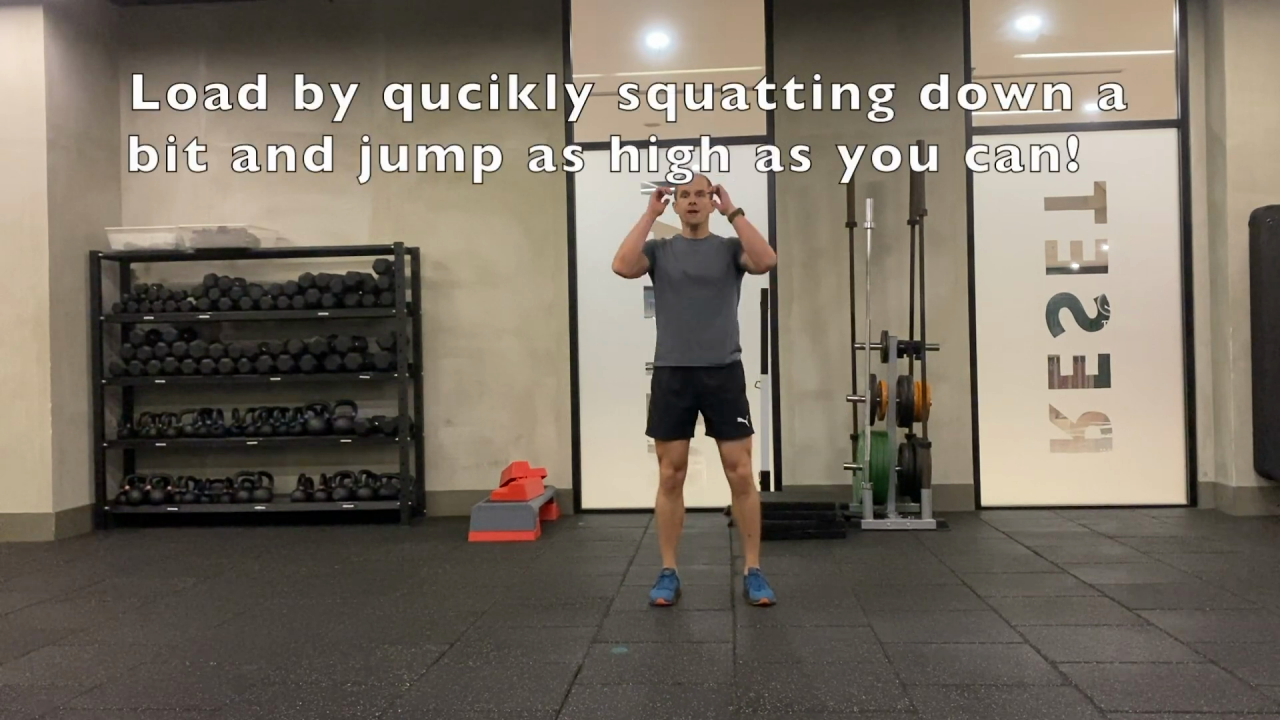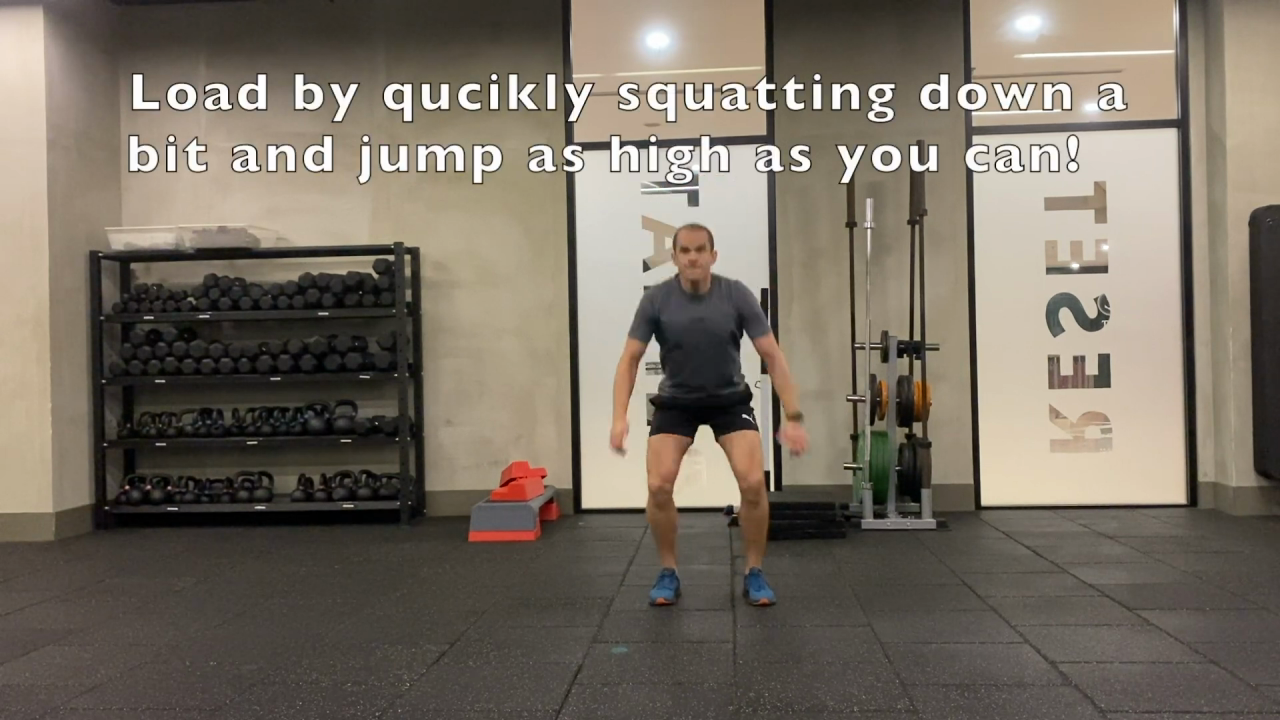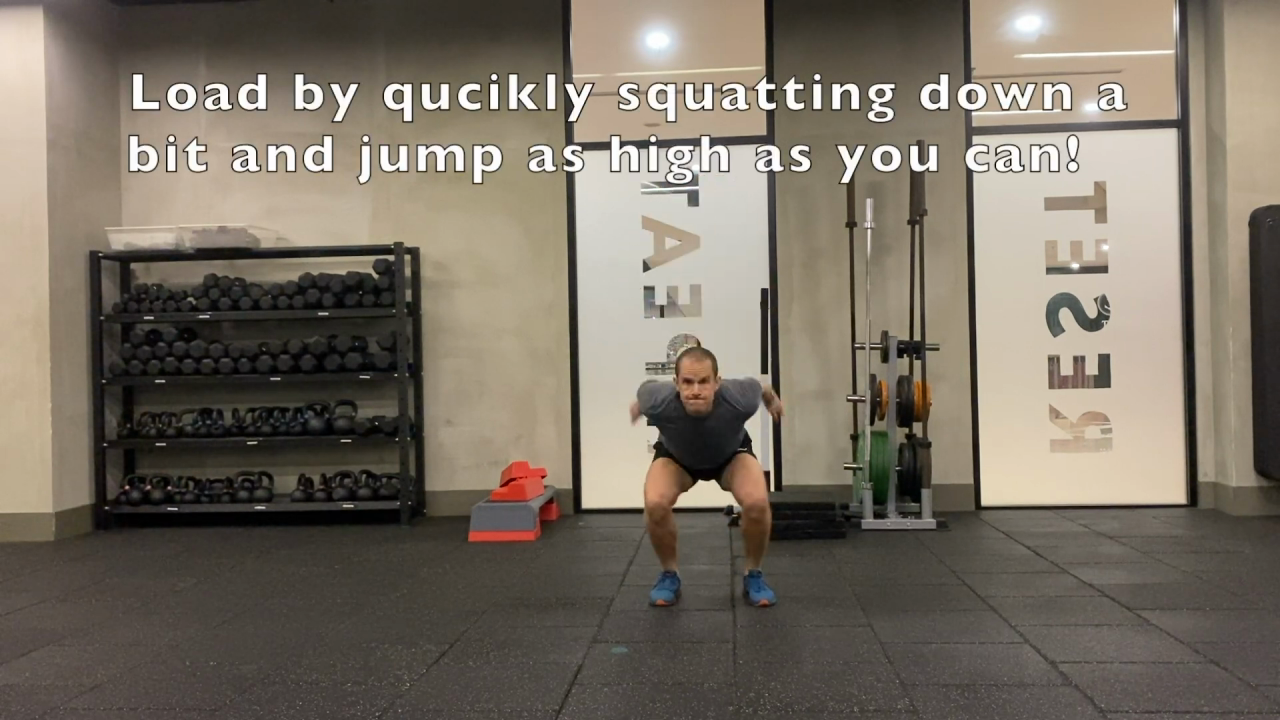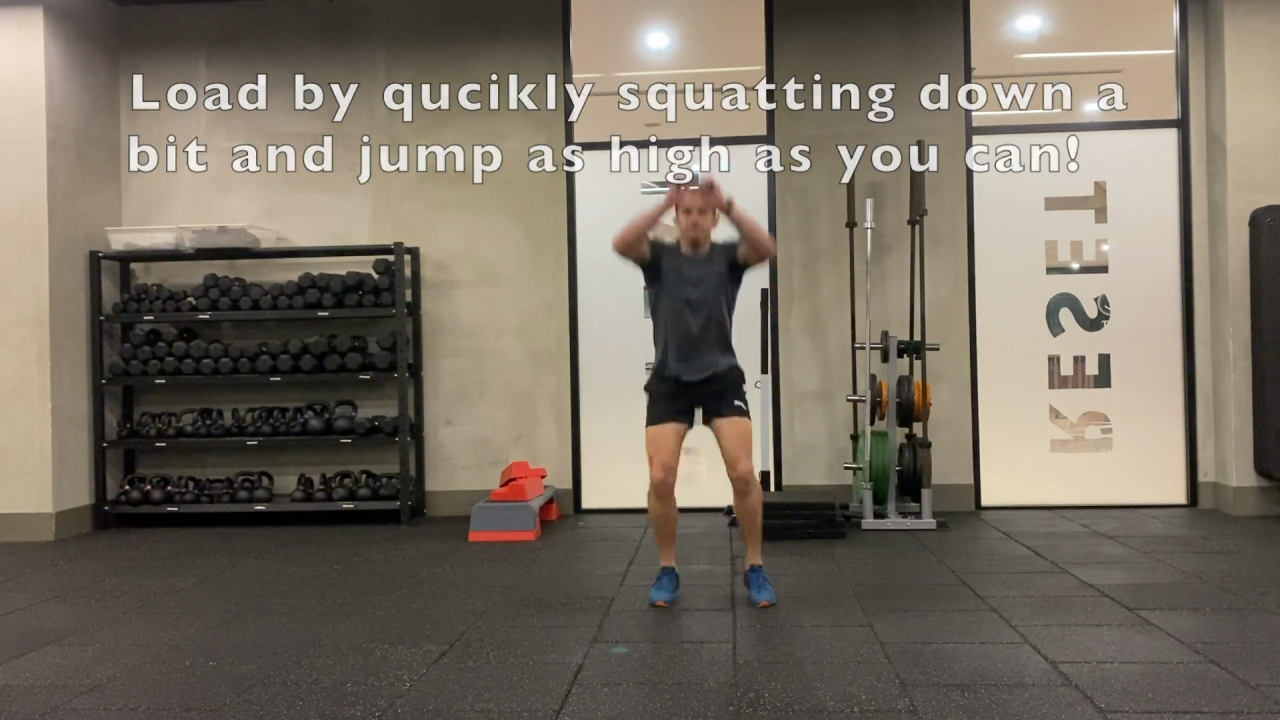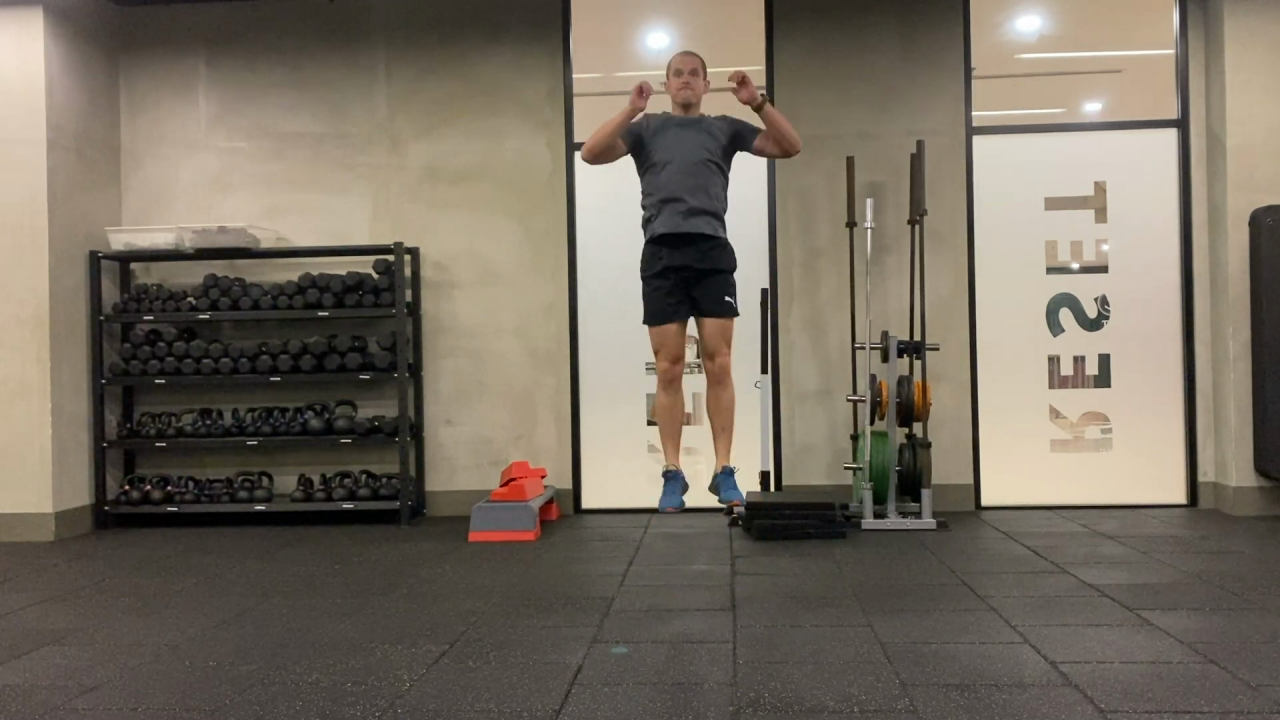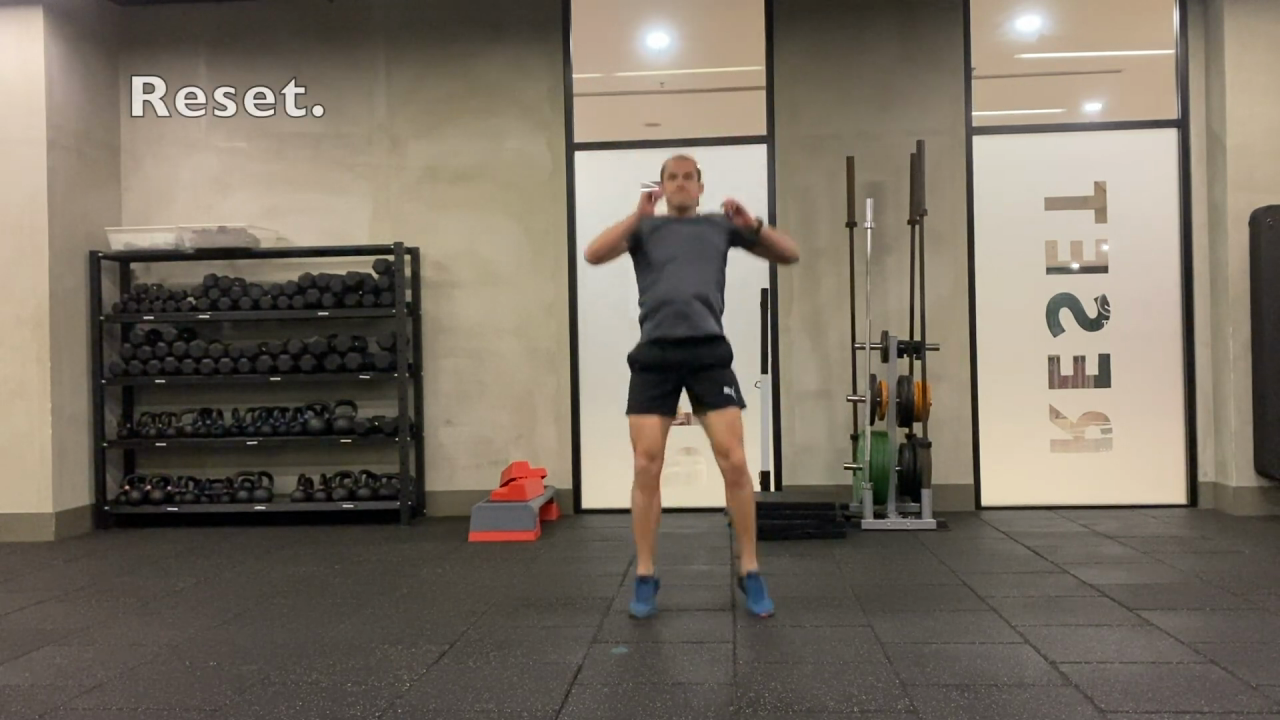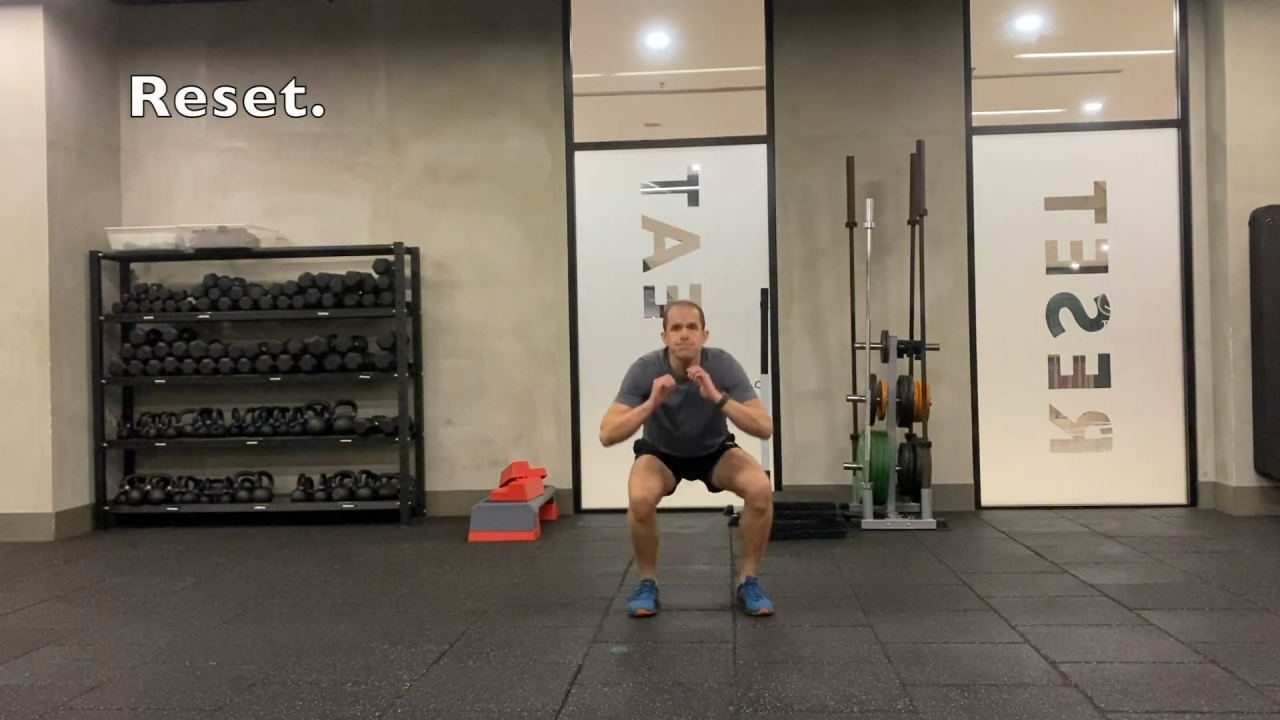
dt=0.3s
person 1, frame 1
left shoulder: (730, 248)
right shoulder: (659, 250)
left elbow: (766, 261)
right elbow: (622, 267)
left wrist: (734, 211)
right wrist: (649, 214)
left hip: (724, 373)
right hip: (671, 375)
left knee: (741, 476)
right knee: (670, 478)
left ankle: (753, 571)
right ankle: (668, 572)
person 1, frame 2
left shoulder: (736, 295)
right shoulder: (656, 298)
left elbow: (773, 355)
right elbow: (629, 360)
left wrist: (792, 416)
right wrist: (620, 415)
left hip: (729, 400)
right hip: (675, 404)
left knee: (754, 484)
right knee: (658, 487)
left ankle: (754, 572)
right ankle: (668, 574)
person 1, frame 3
left shoulder: (740, 397)
right shoulder: (659, 401)
left elbow: (760, 388)
left wrist: (773, 400)
right wrist: (637, 406)
left hip: (730, 454)
right hip: (676, 457)
left knee: (757, 502)
right knee: (655, 503)
left ankle: (753, 574)
right ankle: (670, 573)
person 1, frame 4
left shoulder: (729, 255)
right shoulder: (657, 255)
left elbow: (768, 249)
right elbow: (621, 245)
left wrist: (731, 209)
right wrist: (659, 209)
left hip: (720, 375)
right hip: (670, 378)
left knee: (743, 473)
right knee: (661, 477)
left ankle: (754, 567)
right ankle: (667, 567)
person 1, frame 5
left shoulder: (727, 128)
right shoulder: (645, 128)
left elbow: (790, 147)
right elbow: (591, 154)
left wrist: (758, 102)
right wrist: (631, 110)
left hip: (712, 252)
right hip: (662, 254)
left knee: (718, 366)
right knee: (669, 368)
left ankle: (724, 470)
right ankle: (672, 472)
person 1, frame 6
left shoulder: (721, 227)
right shoulder: (645, 229)
left elbow: (788, 255)
right elbow: (594, 254)
left wrist: (752, 226)
right wrist: (638, 216)
left hip: (710, 358)
right hip: (655, 361)
left knee: (733, 465)
right knee: (647, 469)
left ankle: (749, 572)
right ankle: (645, 575)
person 1, frame 7
left shoulder: (723, 365)
right shoulder: (644, 369)
left elbow: (764, 427)
right elbow: (607, 434)
left wrist: (718, 397)
right wrist: (651, 403)
left hip: (713, 451)
right hip: (661, 452)
left knee: (759, 489)
right knee: (640, 499)
left ankle: (748, 580)
right ankle: (647, 581)
